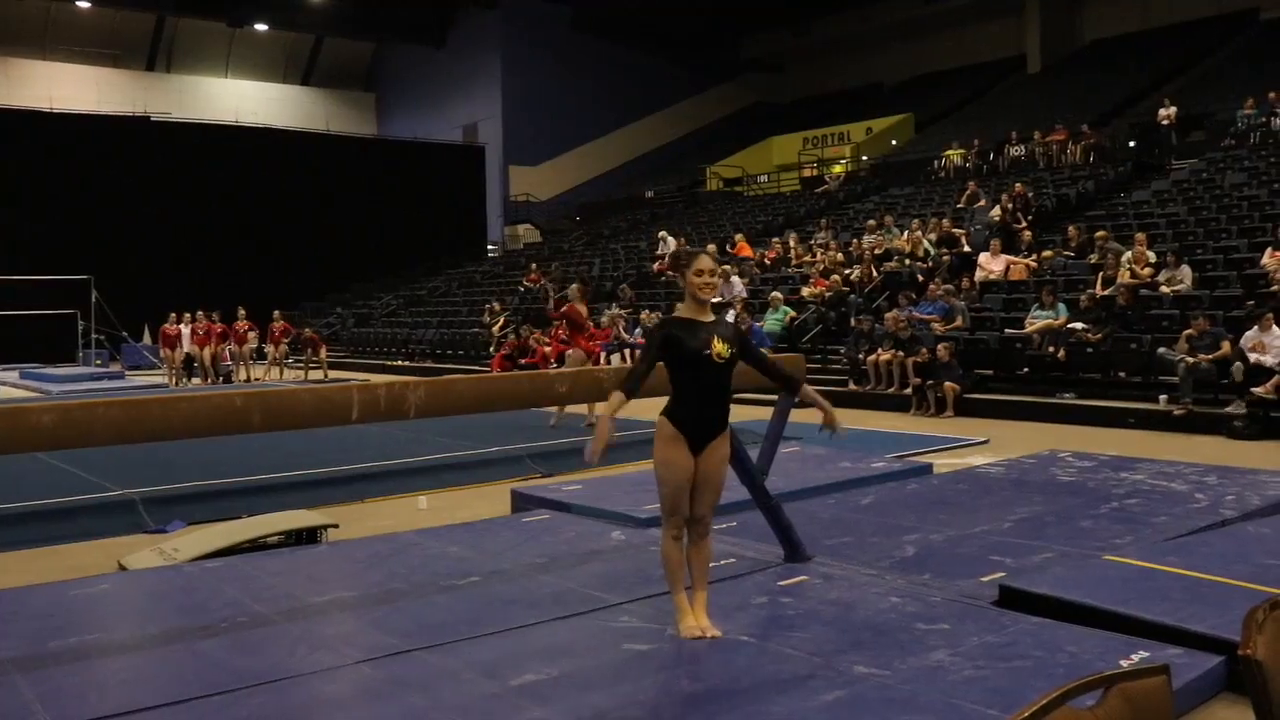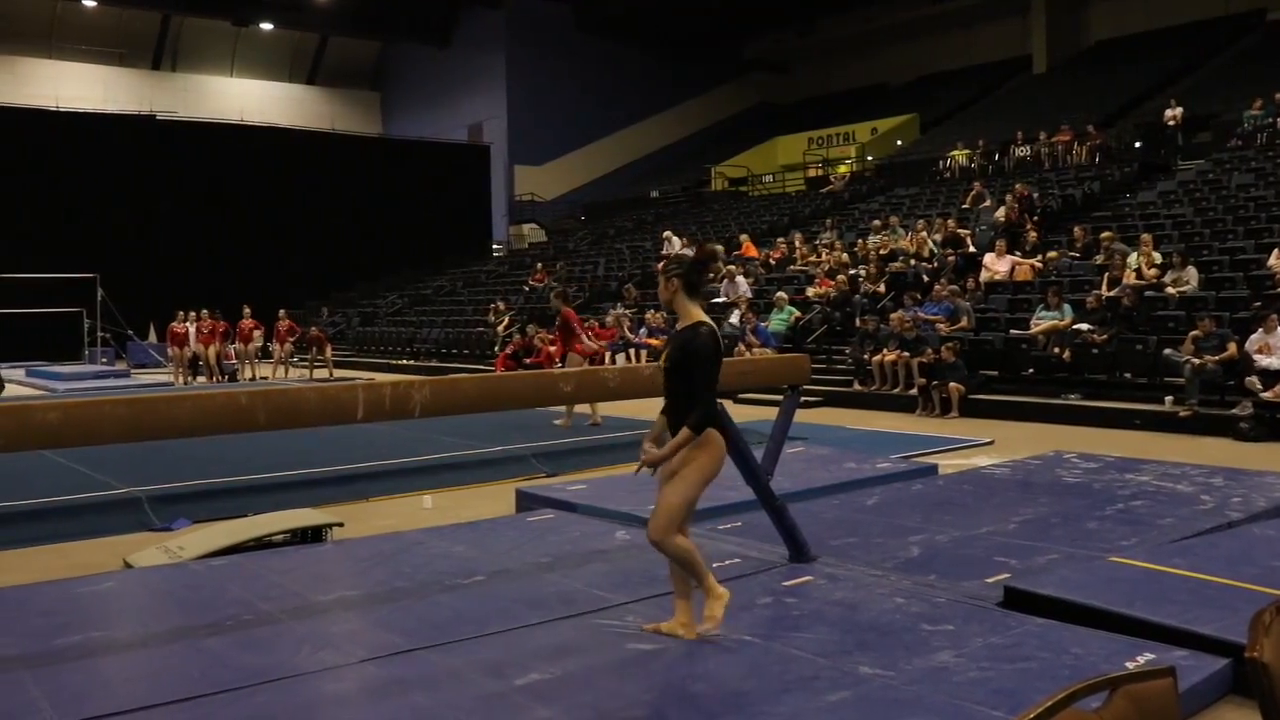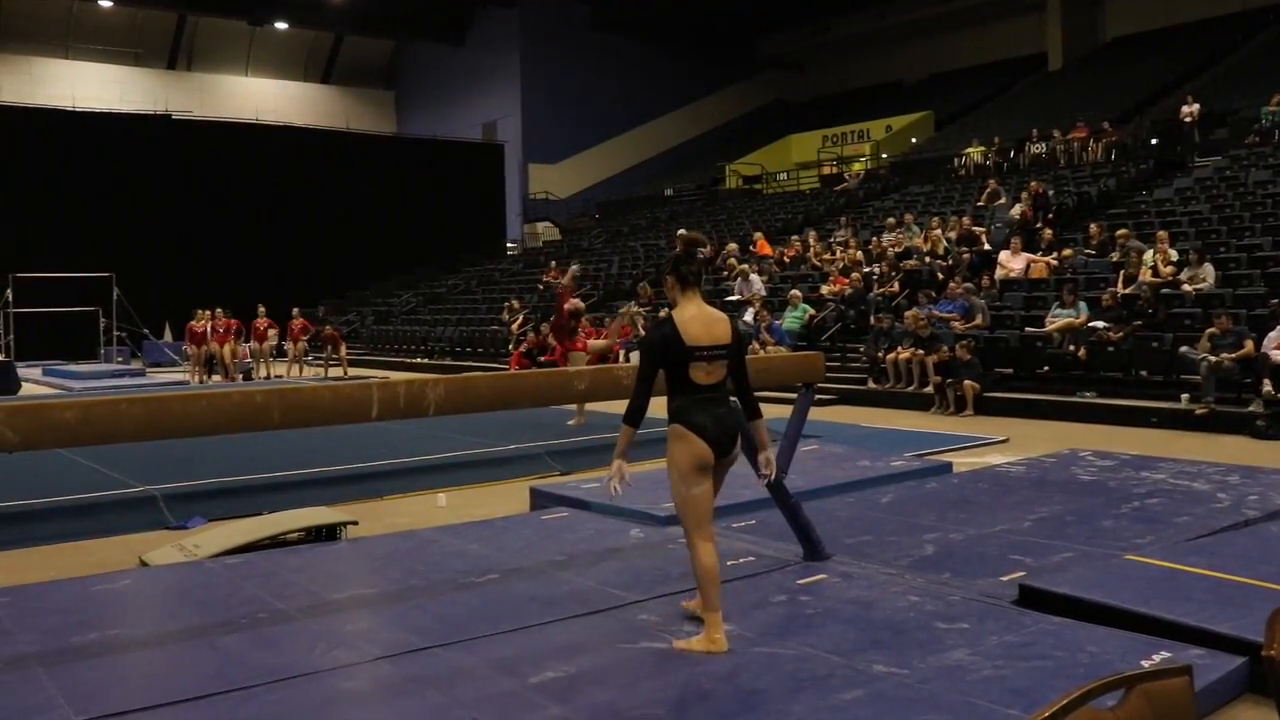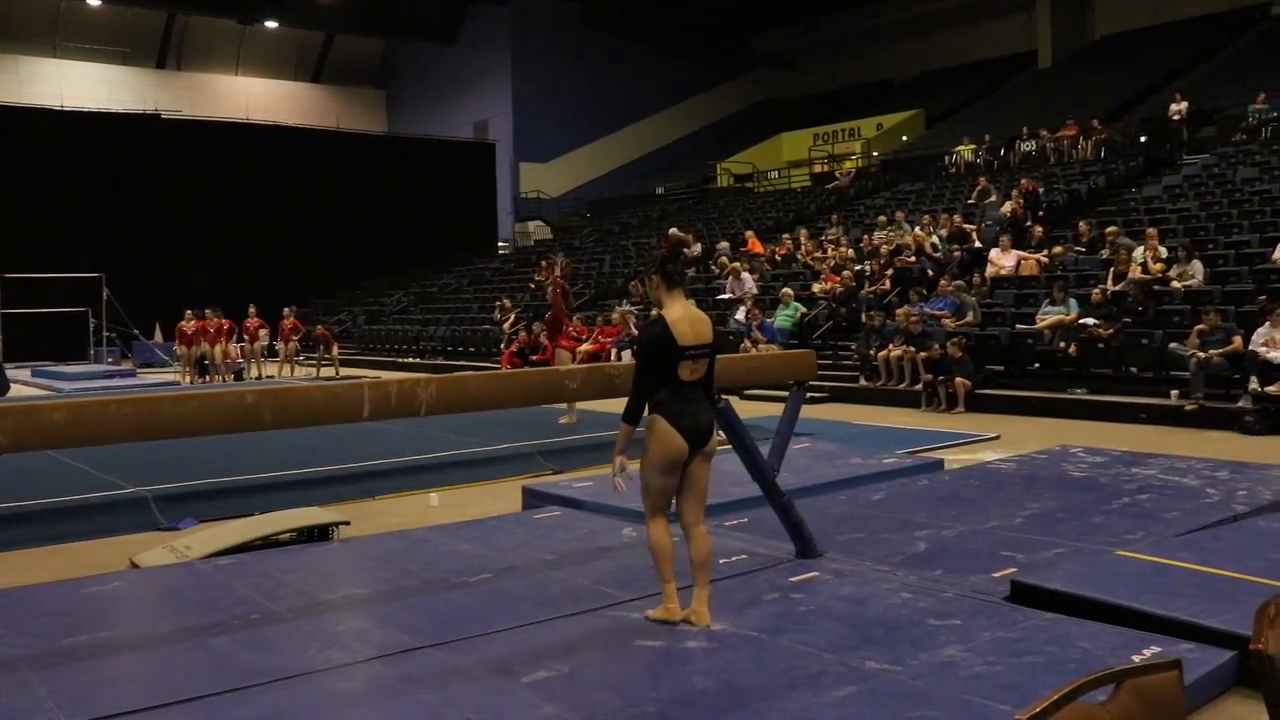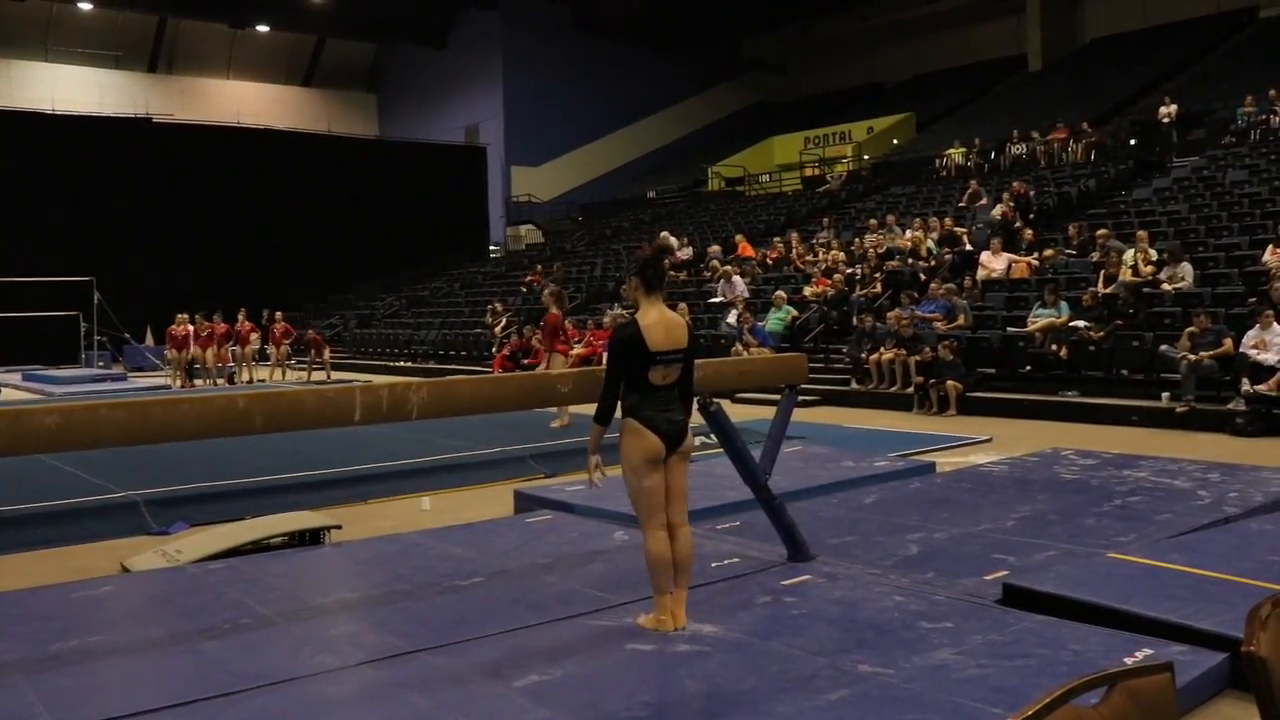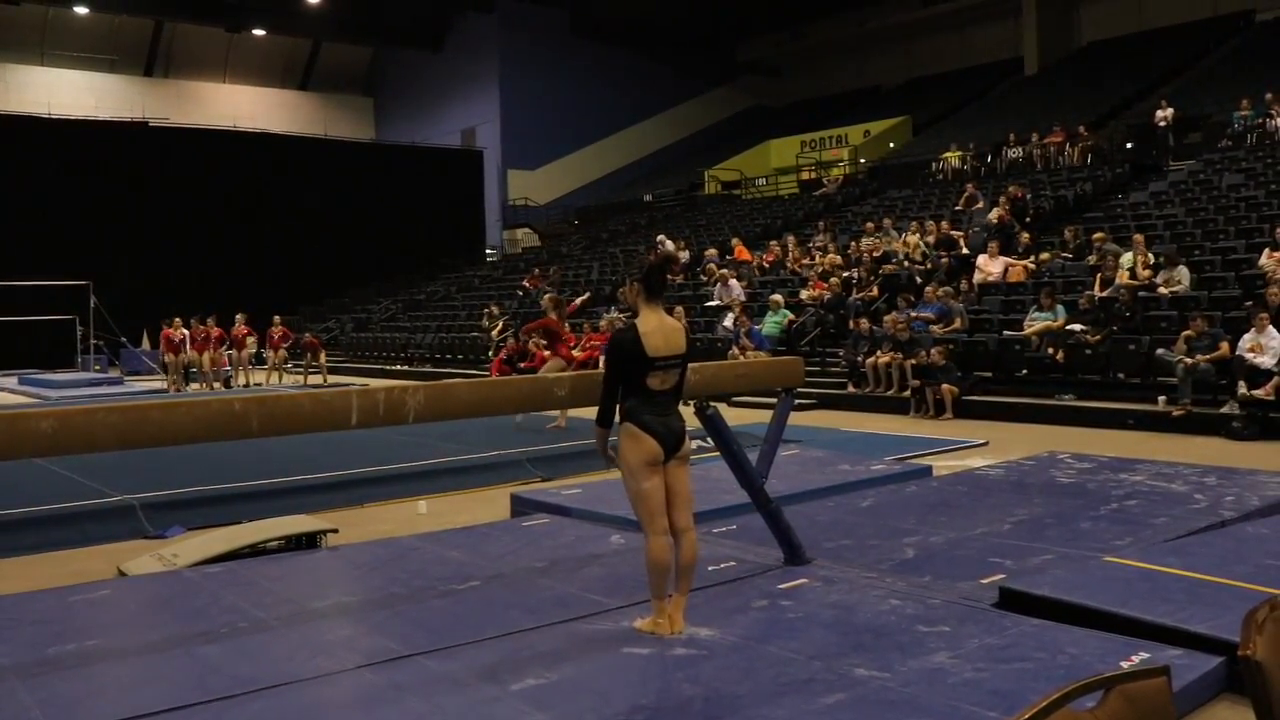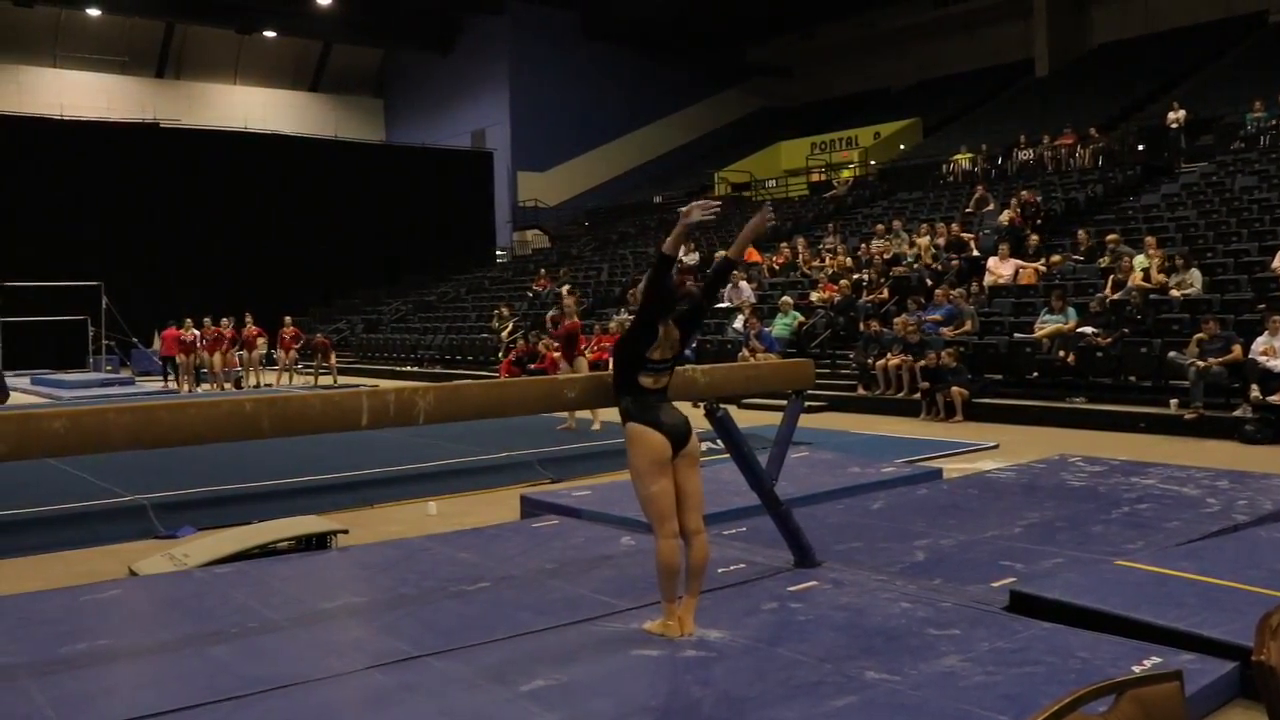
dt=0.7s
person 1, frame 1
left shoulder: (729, 329)
right shoulder: (672, 329)
left elbow: (769, 370)
right elbow: (639, 372)
left wrist: (819, 403)
right wrist: (607, 417)
left hip: (715, 434)
right hip: (677, 432)
left knee: (700, 526)
right knee: (675, 525)
left ankle: (700, 608)
right ankle: (683, 610)
person 1, frame 2
left shoulder: (698, 337)
right shoulder: (686, 331)
left elbow: (703, 408)
left wrist: (667, 455)
right wrist: (653, 436)
left hip: (702, 443)
right hip: (691, 441)
left knee: (662, 531)
right knee: (674, 532)
left ankle: (714, 592)
right ankle: (685, 616)
person 1, frame 3
left shoulder: (664, 330)
right shoulder: (728, 324)
left elbow: (641, 397)
right elbow: (745, 390)
left wrist: (619, 456)
right wrist: (764, 446)
left hip: (690, 433)
right hip: (727, 429)
left knee: (699, 535)
right knee: (700, 522)
left ankle: (714, 634)
right ankle: (705, 602)
person 1, frame 4
left shoulder: (655, 328)
right shoulder: (707, 323)
left elbow: (640, 395)
left wrist: (620, 451)
left hip: (669, 427)
right hip: (704, 424)
left knee: (656, 515)
right knee: (695, 520)
left ankle: (670, 605)
right ankle: (700, 607)
person 1, frame 5
left shoulder: (627, 332)
right shoulder: (684, 327)
left elbow: (610, 395)
left wrist: (593, 449)
left hip: (643, 430)
right hip: (678, 427)
left knee: (653, 525)
right knee: (679, 521)
left ankle: (662, 614)
right ankle: (680, 608)
person 1, frame 6
left shoulder: (626, 337)
right shoulder: (682, 332)
left elbow: (610, 396)
left wrist: (602, 443)
left hip: (642, 435)
right hip: (676, 430)
left knee: (656, 530)
right knee: (683, 526)
left ankle: (661, 616)
right ankle: (678, 611)
person 1, frame 7
left shoulder: (644, 329)
right shoulder: (680, 327)
left elbow: (658, 276)
right elbow: (715, 282)
left wrist: (681, 228)
right wrist: (750, 232)
left hip: (646, 432)
right hip: (678, 427)
left knee: (666, 531)
right knee: (693, 527)
left ankle: (671, 617)
right ankle: (687, 611)
